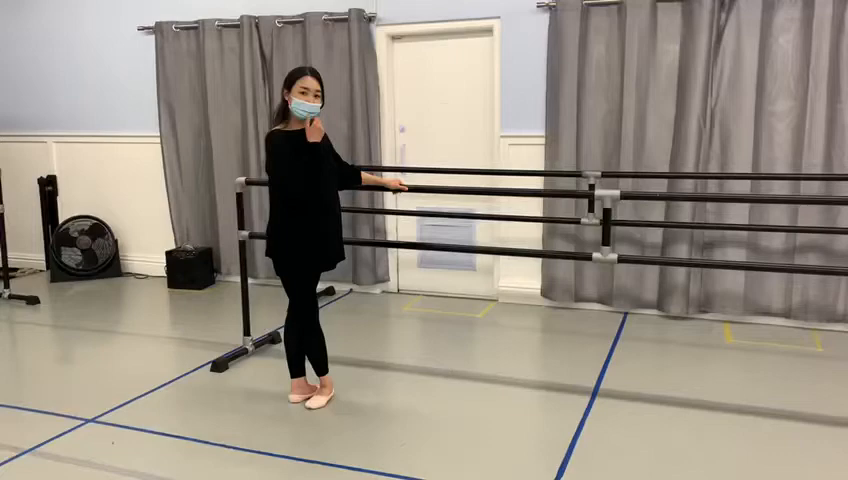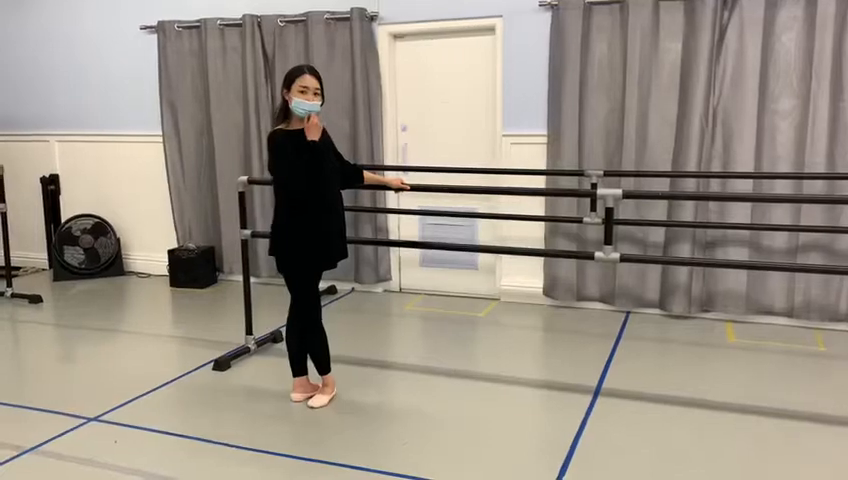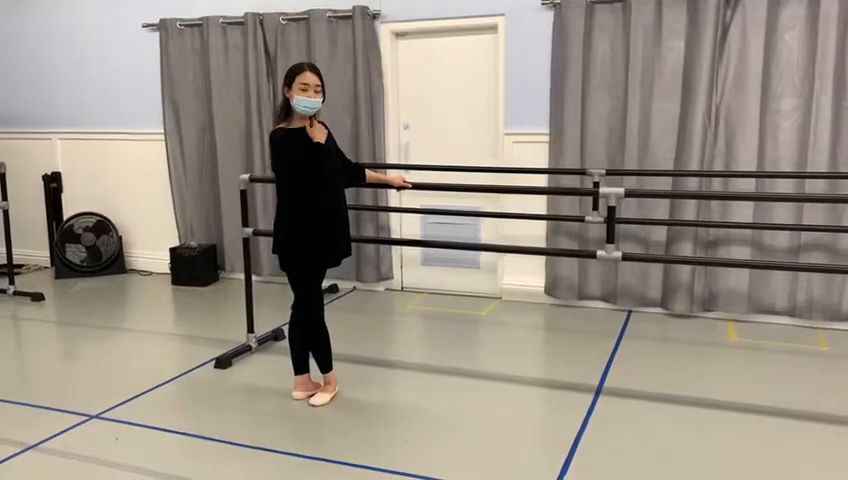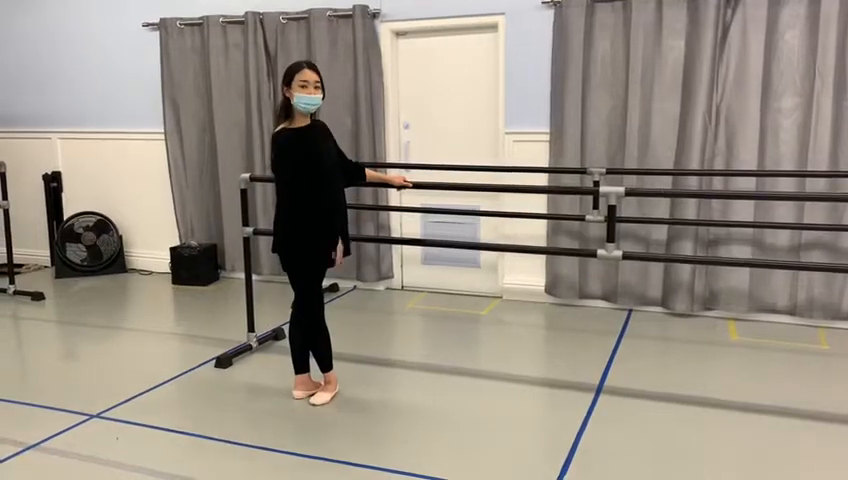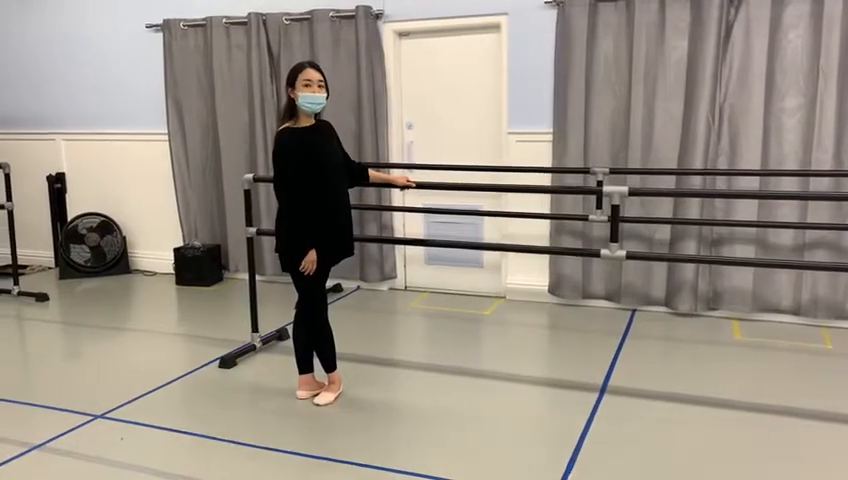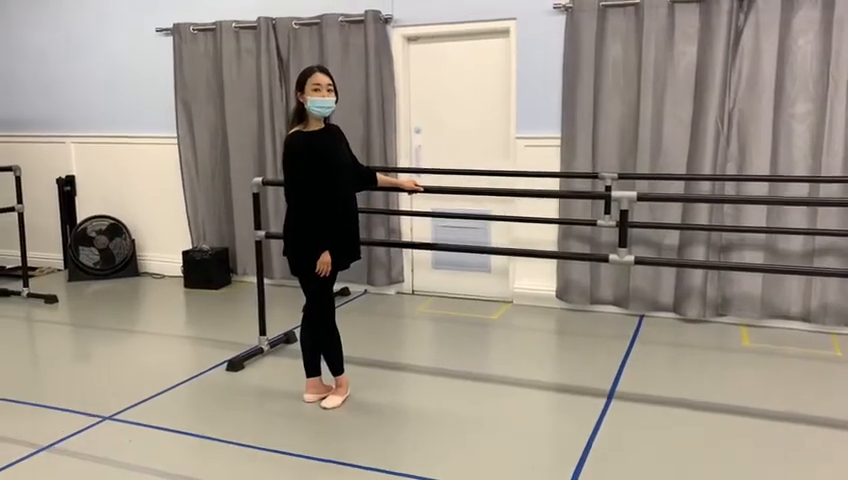
dt=0.4s
person 1, frame 1
left shoulder: (315, 134)
right shoulder: (278, 139)
left elbow: (342, 173)
right elbow: (300, 187)
left wrist: (384, 181)
right wrist: (313, 143)
left hip: (314, 233)
right hip: (292, 237)
left knee: (300, 307)
right knee: (305, 308)
left ankle: (299, 383)
right ankle: (324, 381)
person 1, frame 2
left shoulder: (317, 133)
right shoulder: (280, 139)
left elbow: (344, 172)
right elbow: (303, 186)
left wrist: (386, 181)
right wrist: (312, 142)
left hip: (317, 232)
right hip: (295, 236)
left knee: (302, 306)
right knee: (307, 307)
left ankle: (300, 383)
right ankle: (326, 380)
person 1, frame 3
left shoulder: (319, 130)
right shoulder: (282, 138)
left elbow: (346, 169)
right elbow: (304, 184)
left wrist: (388, 179)
right wrist: (320, 146)
left hip: (320, 230)
right hip: (298, 234)
left knee: (305, 304)
right knee: (310, 305)
left ankle: (302, 380)
right ankle: (328, 378)
person 1, frame 4
left shoulder: (319, 130)
right shoulder: (284, 140)
left elbow: (345, 169)
right elbow: (296, 195)
left wrist: (387, 178)
right wrist: (330, 240)
left hip: (320, 233)
right hip: (299, 237)
left knee: (305, 304)
right knee: (310, 304)
left ankle: (302, 380)
right ankle: (328, 377)
person 1, frame 5
left shoulder: (325, 130)
right shoulder: (287, 139)
left elbow: (349, 171)
right elbow: (289, 197)
left wrist: (391, 178)
right wrist: (306, 245)
left hip: (325, 232)
right hip: (301, 237)
left knee: (309, 305)
right knee: (314, 305)
left ankle: (307, 380)
right ankle: (332, 377)
person 1, frame 6
left shoulder: (334, 133)
right shoulder: (297, 142)
left elbow: (357, 174)
right elbow: (300, 200)
left wrist: (399, 183)
right wrist: (320, 247)
left hip: (332, 236)
right hip: (309, 241)
left knee: (316, 308)
right knee: (322, 308)
left ankle: (313, 384)
right ankle: (340, 380)
